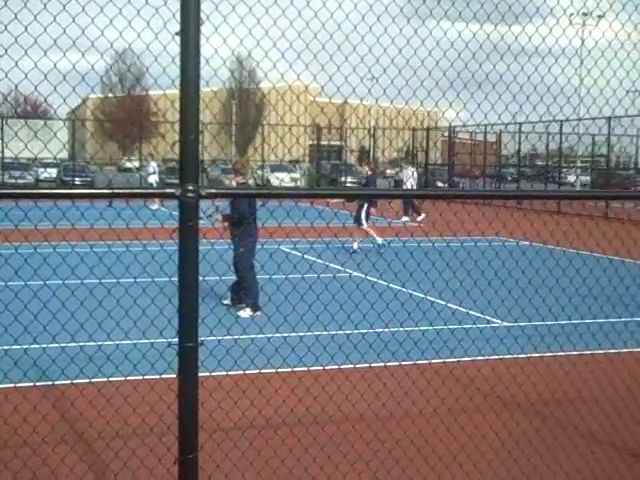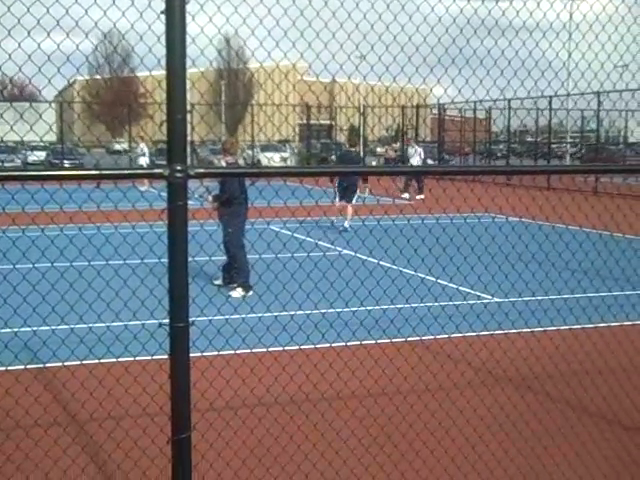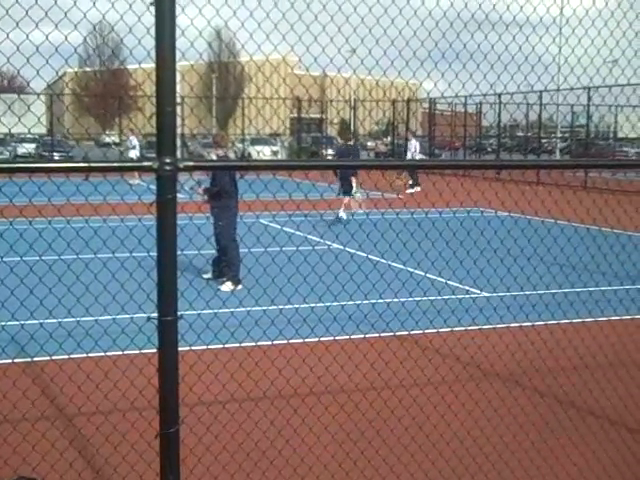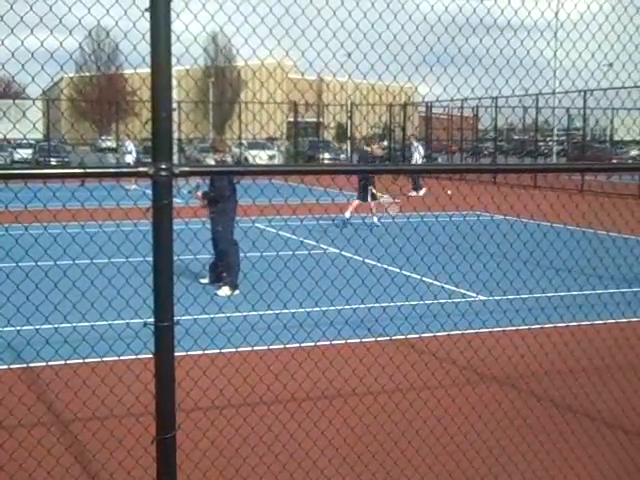
dt=0.5s
person 1, frame 1
right shoulder: (245, 189)
left elbow: (241, 214)
left wrist: (224, 217)
right wrist: (230, 220)
left hip: (245, 235)
right hip: (243, 234)
left knee: (246, 269)
right knee: (240, 267)
left ankle: (253, 306)
right ankle: (237, 297)
person 1, frame 2
right shoulder: (235, 168)
left elbow: (231, 194)
left wrist: (215, 198)
right wrist: (219, 201)
left hip: (234, 214)
right hip: (233, 213)
left knee: (236, 248)
right knee: (230, 246)
left ankle: (244, 286)
right ankle: (229, 277)
person 1, frame 3
right shoulder: (225, 161)
left elbow: (221, 187)
left wrist: (206, 191)
right wrist: (210, 194)
left hip: (225, 208)
right hip: (223, 207)
left knee: (228, 241)
right knee: (221, 240)
left ankle: (234, 279)
right ankle: (218, 270)
person 1, frame 4
right shoulder: (223, 166)
left elbow: (220, 191)
left wrist: (204, 195)
right wrist: (208, 197)
left hip: (223, 212)
right hip: (220, 211)
left knee: (227, 246)
right knee: (219, 245)
left ankle: (232, 284)
right ankle: (216, 274)
